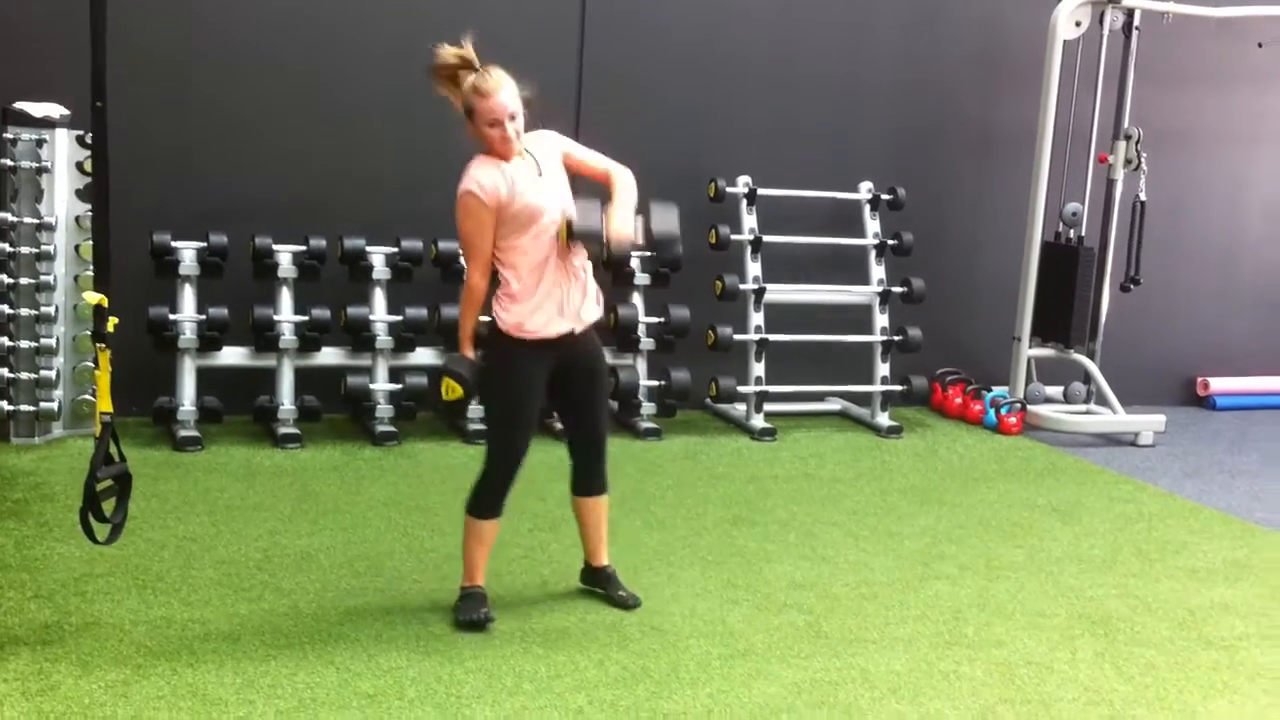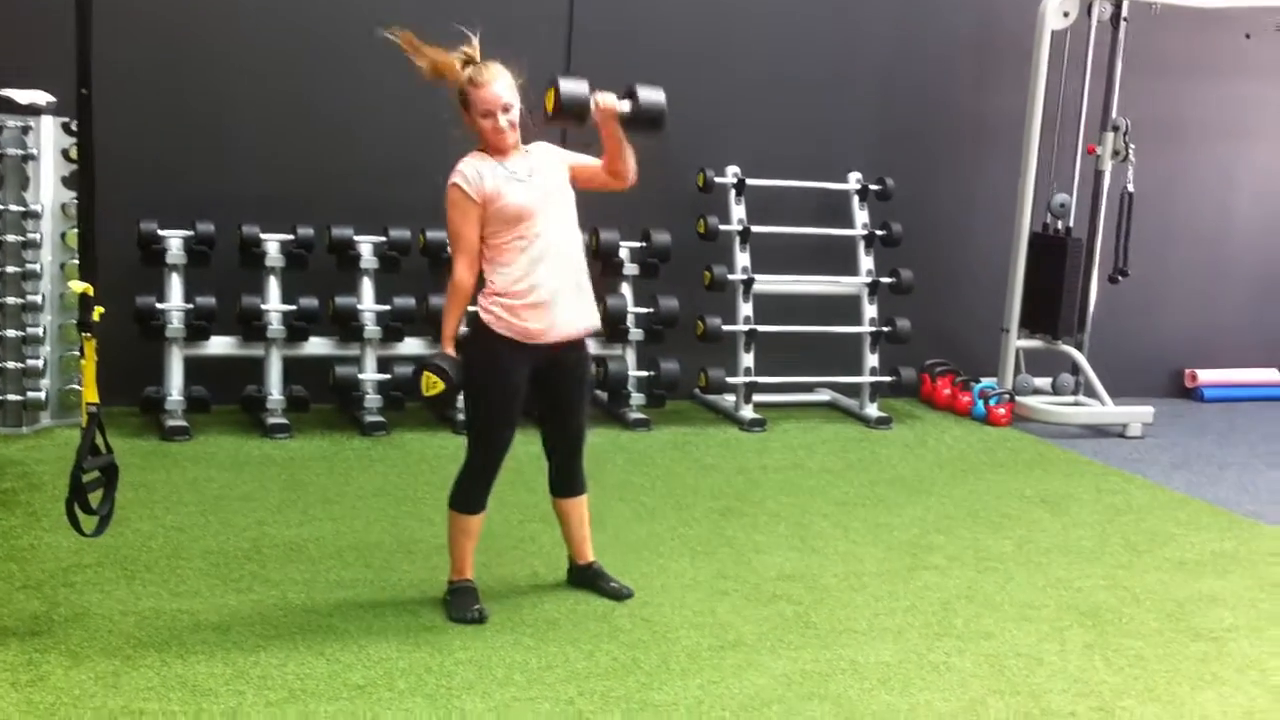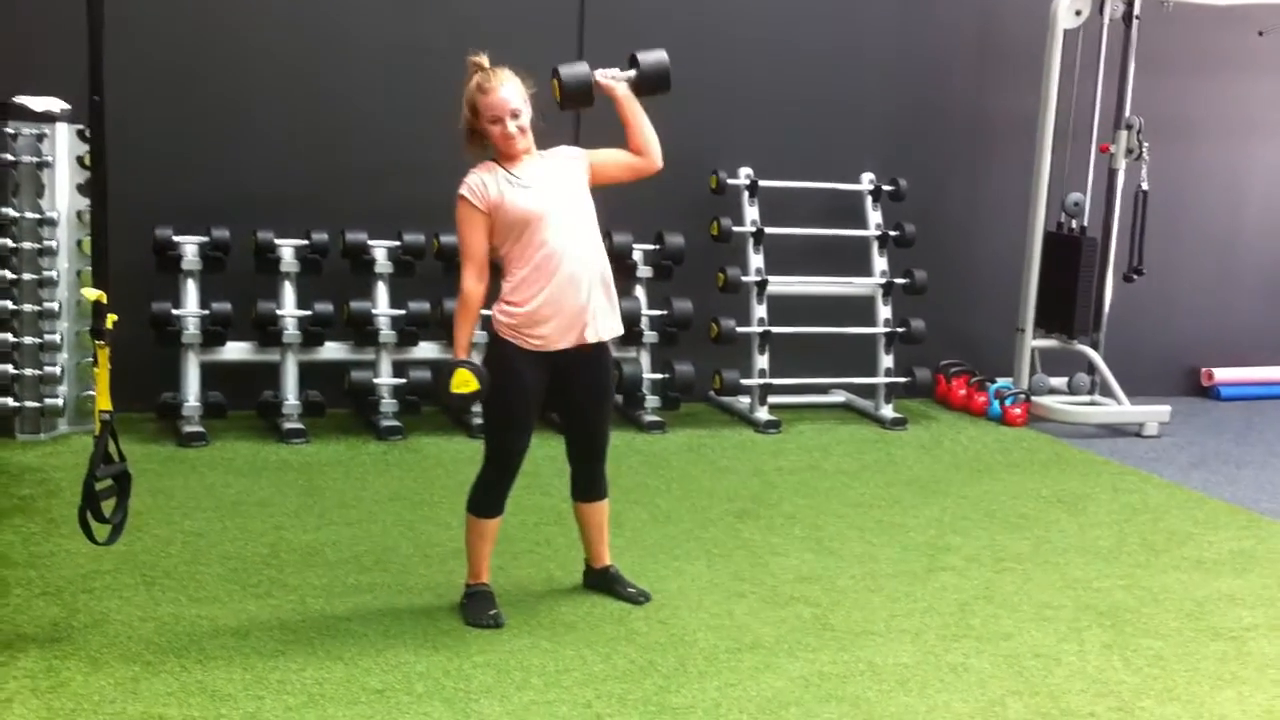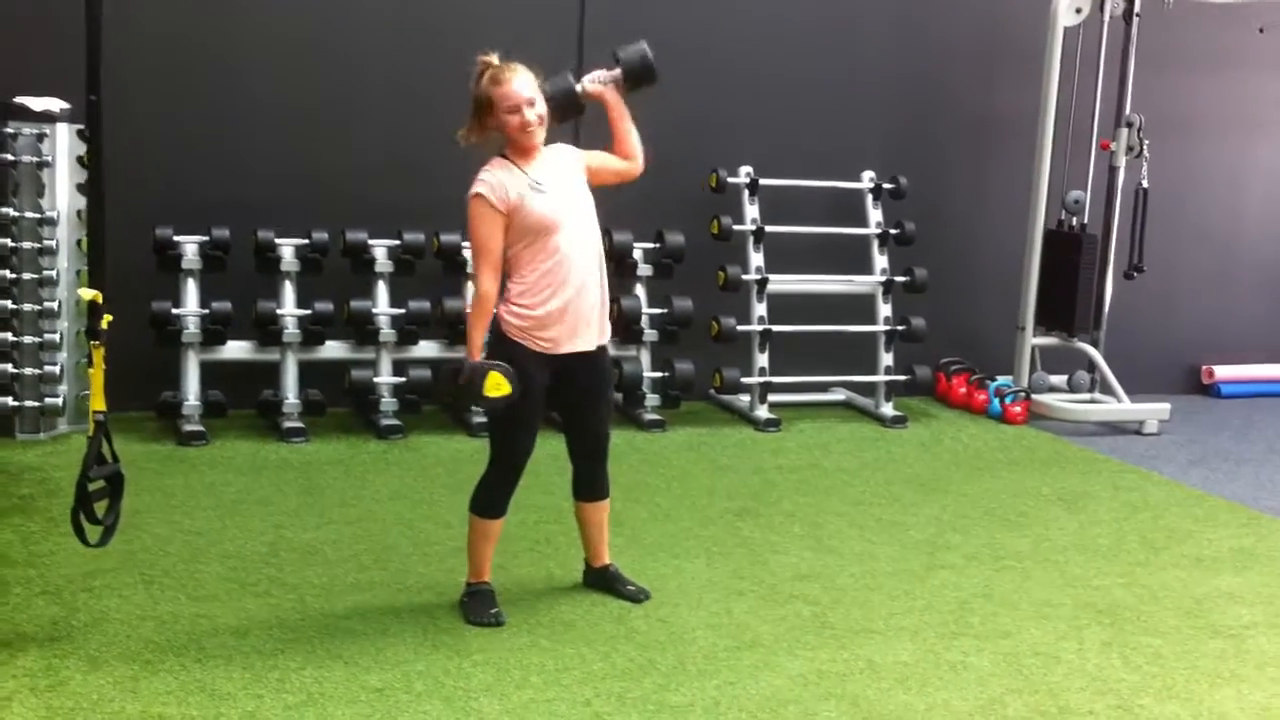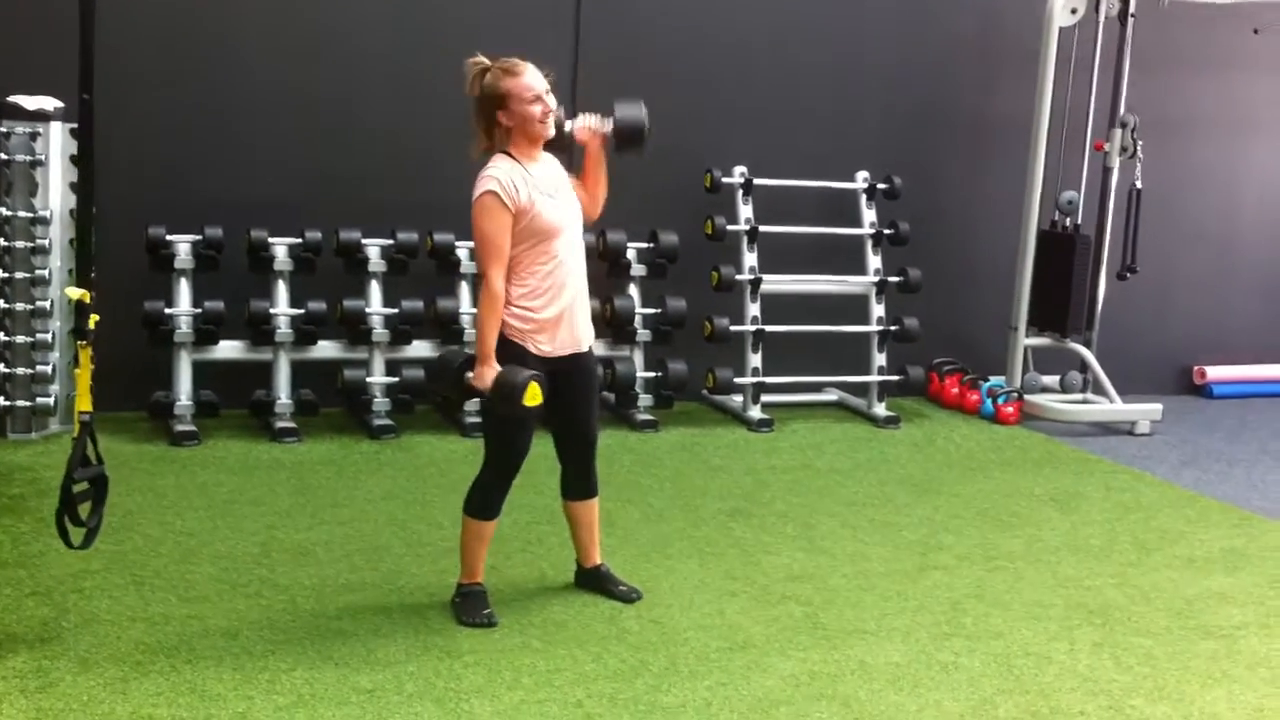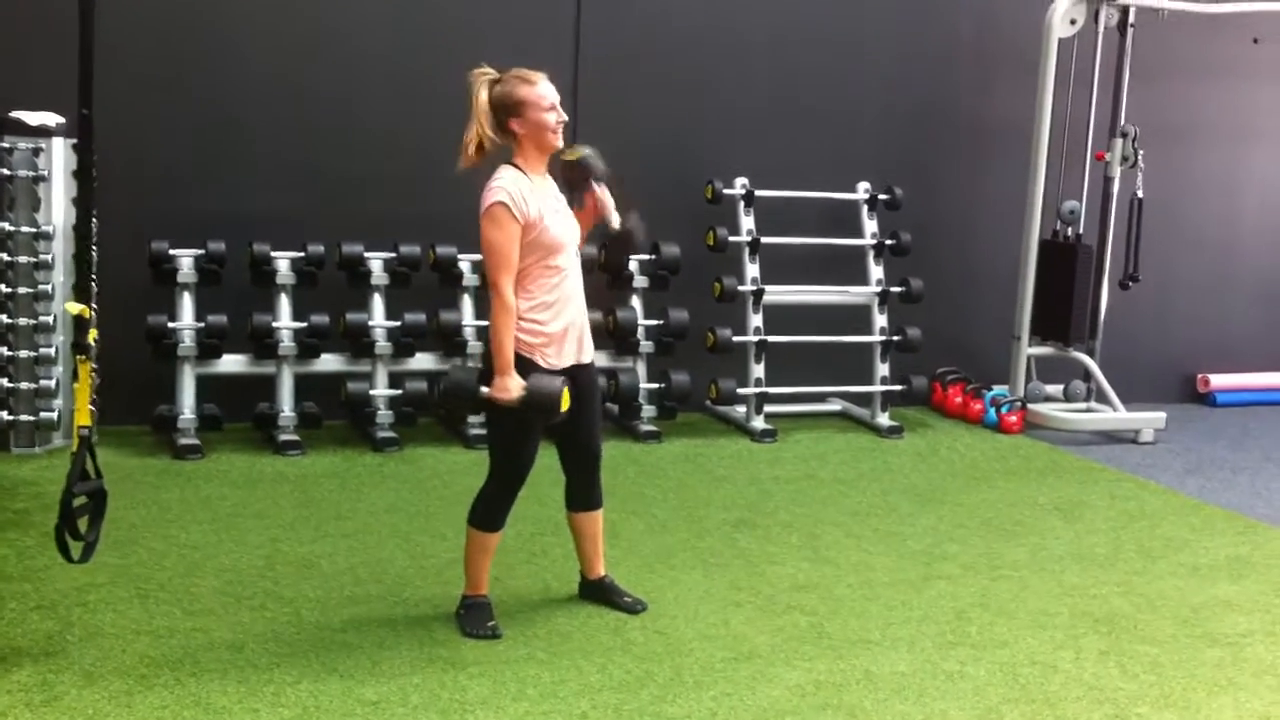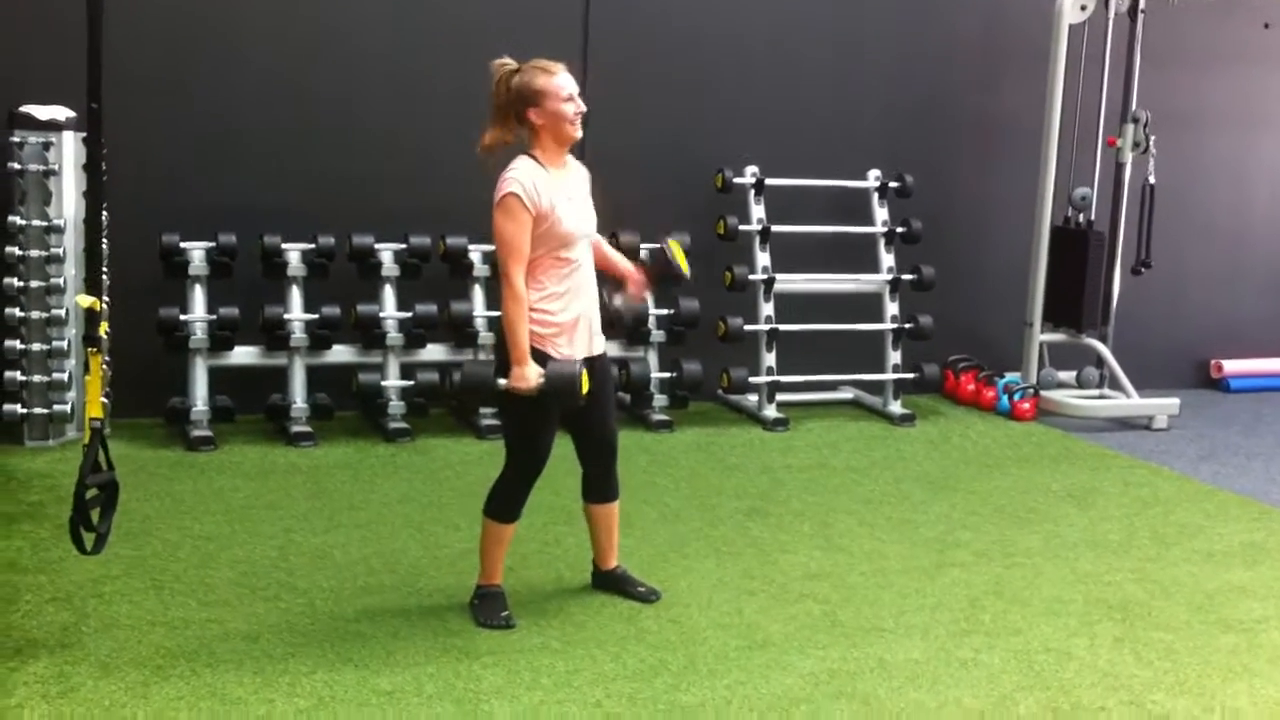
dt=0.2s
person 1, frame 1
left shoulder: (546, 146)
right shoulder: (480, 181)
left elbow: (617, 173)
right elbow: (477, 271)
left wrist: (621, 211)
right wrist: (465, 345)
left hip: (578, 326)
right hip: (521, 335)
left knee: (591, 447)
right knee: (504, 461)
left ankle: (597, 568)
right ankle: (472, 589)
person 1, frame 2
left shoulder: (549, 157)
right shoulder: (470, 176)
left elbow: (621, 176)
right elbow: (464, 269)
left wrist: (609, 122)
right wrist: (447, 343)
left hip: (568, 333)
right hip: (506, 337)
left knee: (568, 452)
right knee: (485, 458)
left ankle: (583, 563)
right ankle: (461, 581)
person 1, frame 3
left shoulder: (568, 161)
right shoulder: (480, 186)
left elbow: (648, 160)
right elbow: (472, 278)
left wrist: (620, 95)
right wrist: (459, 354)
left hip: (588, 340)
right hip: (522, 346)
left knee: (590, 458)
right knee: (501, 466)
left ankle: (599, 567)
right ankle: (477, 587)
person 1, frame 4
left shoulder: (566, 160)
right shoulder: (492, 184)
left elbow: (632, 163)
right elbow: (486, 278)
left wrist: (610, 99)
right wrist: (473, 356)
left hip: (586, 341)
right hip: (525, 346)
left knee: (593, 456)
right knee: (507, 465)
left ankle: (599, 565)
right ankle: (478, 585)
person 1, frame 5
left shoulder: (549, 165)
right shoulder: (498, 181)
left elbow: (591, 208)
right elbow: (493, 278)
left wrist: (594, 146)
right wrist: (485, 359)
left hip: (573, 342)
right hip: (522, 347)
left knee: (582, 455)
right knee: (502, 466)
left ankle: (590, 566)
right ankle: (470, 585)
person 1, frame 6
left shoulder: (547, 180)
right shoulder: (506, 192)
right elbow: (503, 288)
left wrist: (595, 209)
right wrist: (503, 372)
left hip: (574, 352)
right hip: (528, 360)
left knee: (586, 466)
right knee: (507, 479)
left ankle: (594, 578)
right ankle: (474, 598)
person 1, frame 7
left shoulder: (575, 171)
right shoulder: (521, 183)
right elbow: (513, 277)
left wrist: (627, 270)
right wrist: (520, 361)
left hip: (586, 344)
right hip: (541, 351)
left knee: (602, 457)
right knee: (523, 468)
left ankle: (607, 567)
right ankle: (488, 587)
